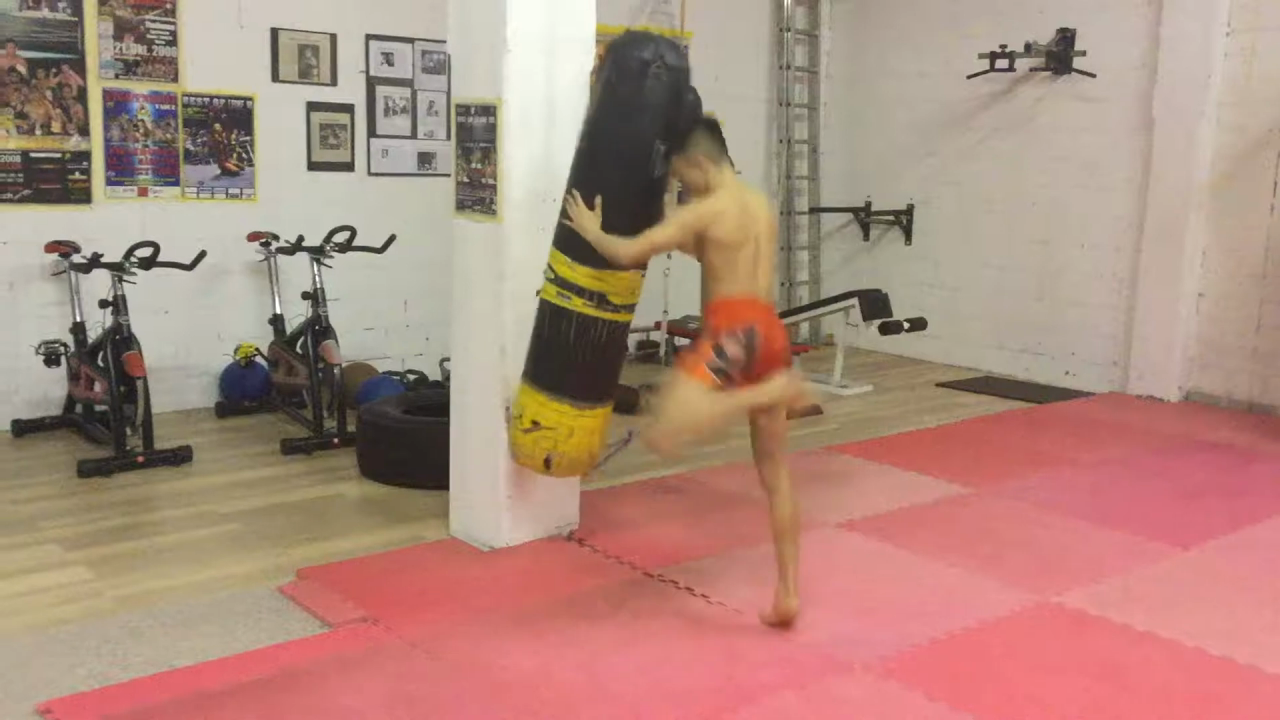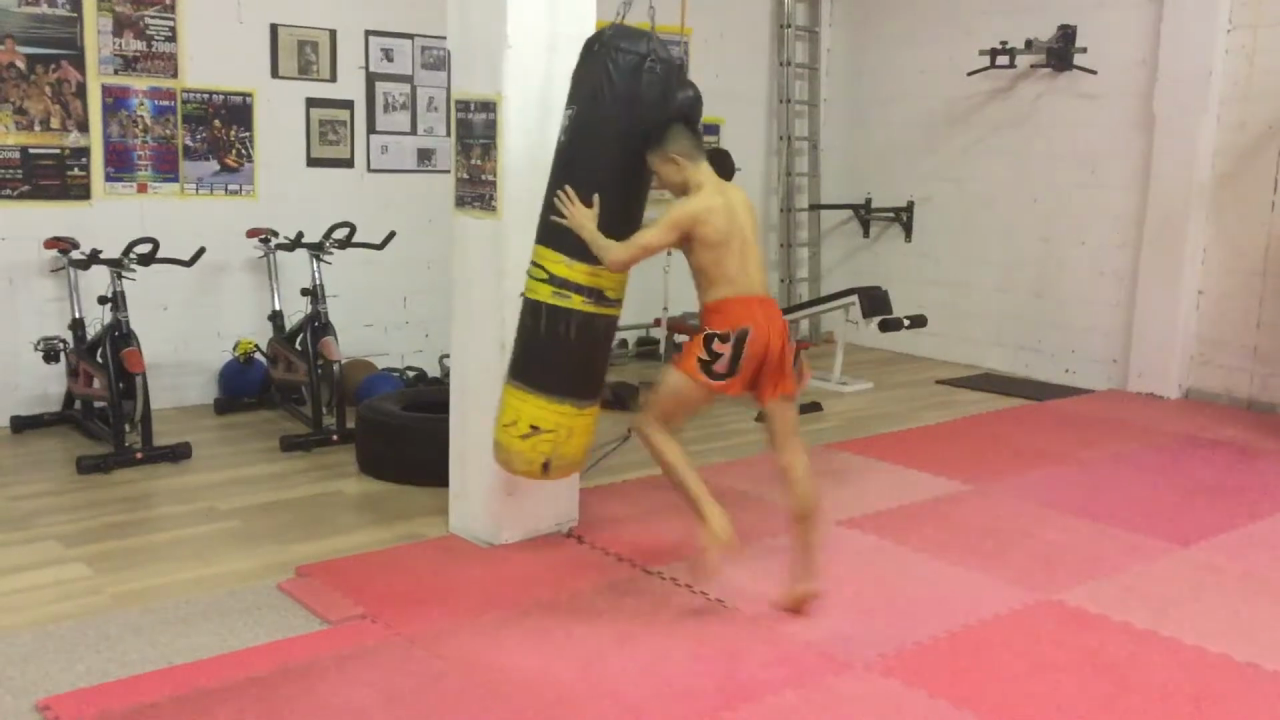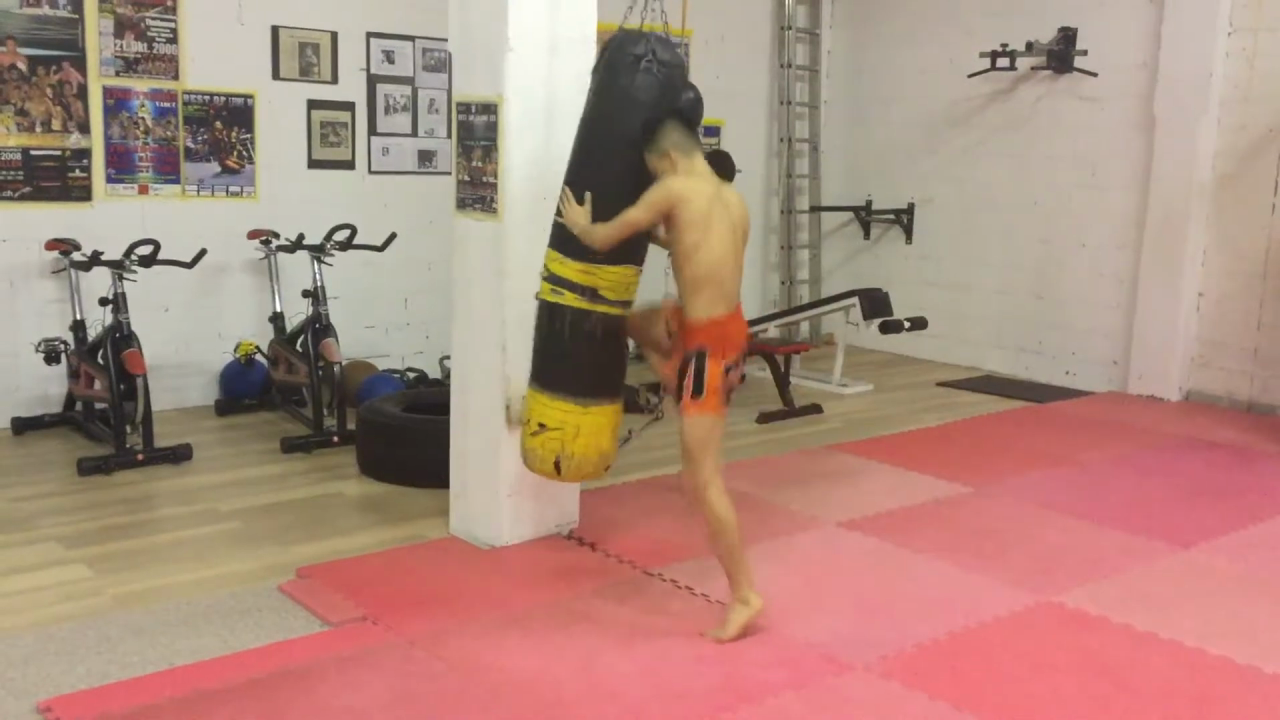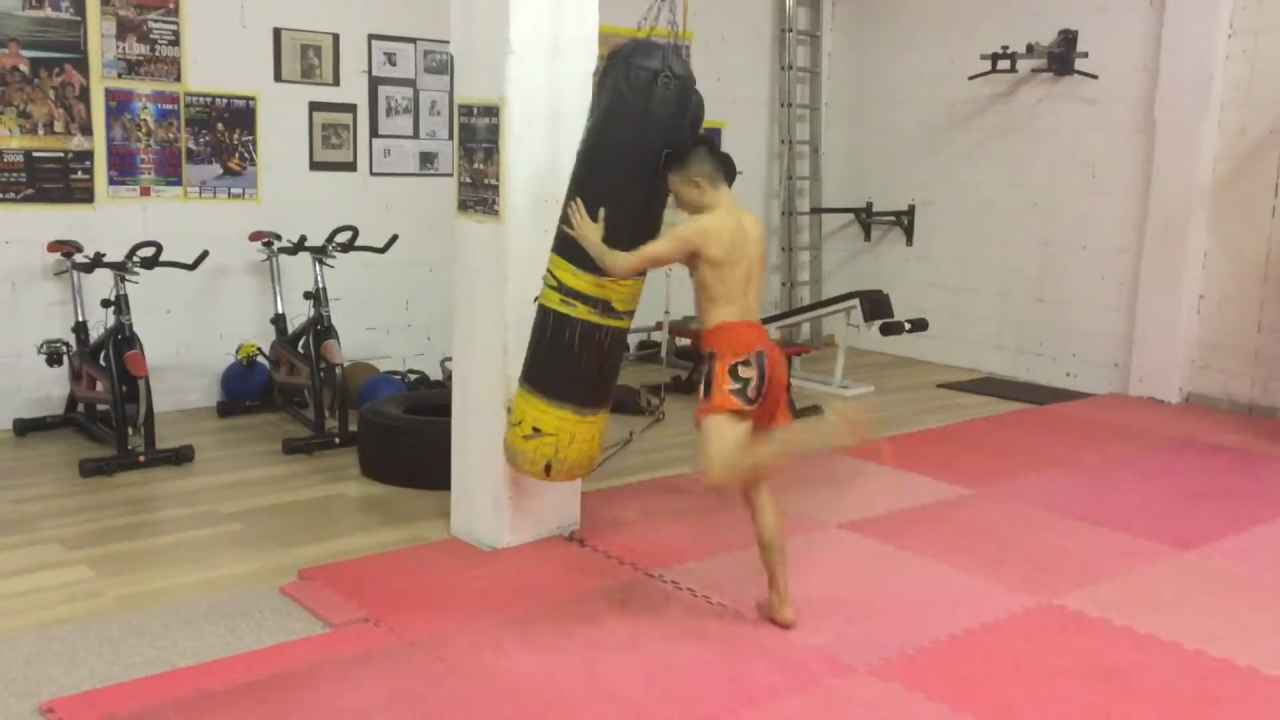
dt=0.4s
person 1, frame 1
left shoulder: (707, 209)
right shoulder: (761, 205)
left elbow: (629, 255)
left wrist: (591, 230)
right wrist: (677, 237)
left hip: (733, 332)
right hip: (772, 334)
left knee: (664, 433)
right knee: (774, 474)
left ankle: (776, 391)
right ankle: (787, 593)
person 1, frame 2
left shoulder: (692, 207)
right shoulder: (738, 198)
left elbow: (619, 258)
left wrist: (585, 228)
left hip: (732, 331)
right hip: (773, 327)
left knee: (651, 424)
right knee: (789, 455)
left ankle: (715, 522)
right ankle: (805, 574)
person 1, frame 3
left shoulder: (676, 190)
right shoulder: (736, 200)
left elbow: (603, 240)
left wrist: (579, 222)
right wrist: (656, 229)
left hip: (709, 343)
right hip: (725, 327)
left knee: (704, 479)
right knee: (636, 323)
left ankle: (744, 596)
person 1, frame 4
left shoulder: (703, 227)
right shoulder: (752, 225)
left elbow: (621, 267)
left wrist: (592, 240)
right wrist: (663, 249)
left hip: (734, 355)
right hip: (763, 351)
left knee: (719, 472)
right knee: (747, 477)
left ankle: (828, 429)
right ankle: (779, 599)
